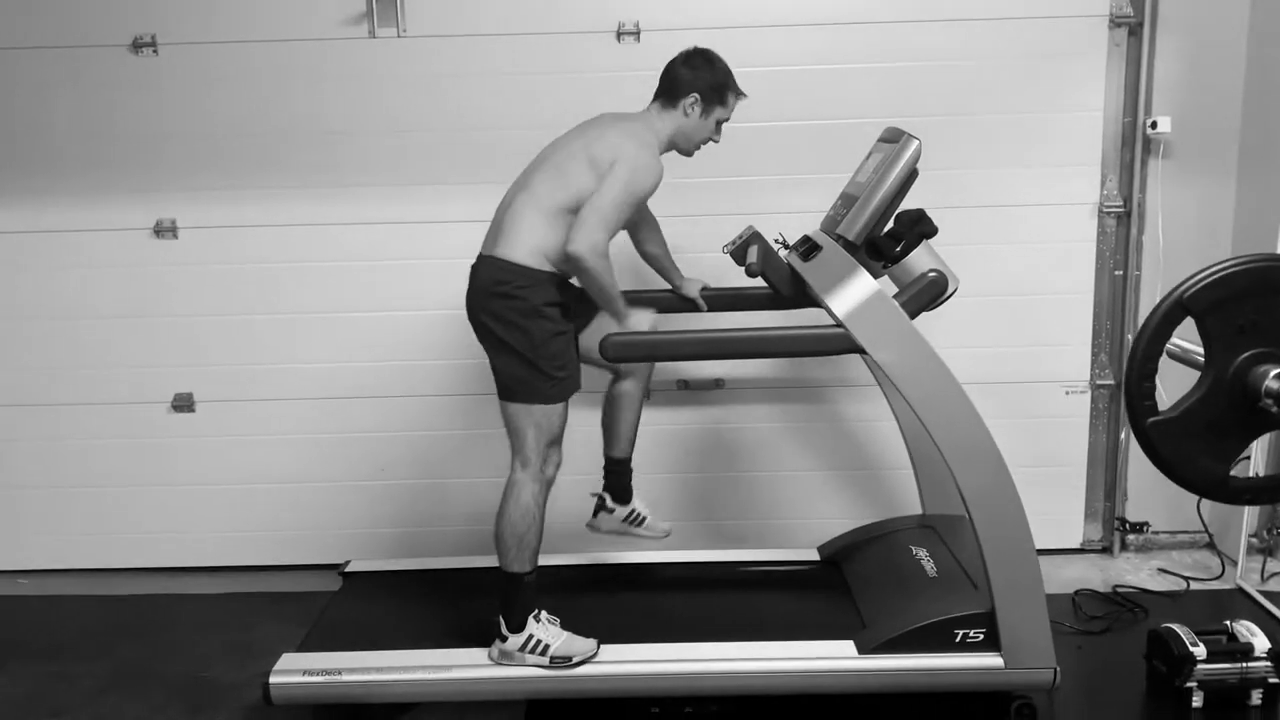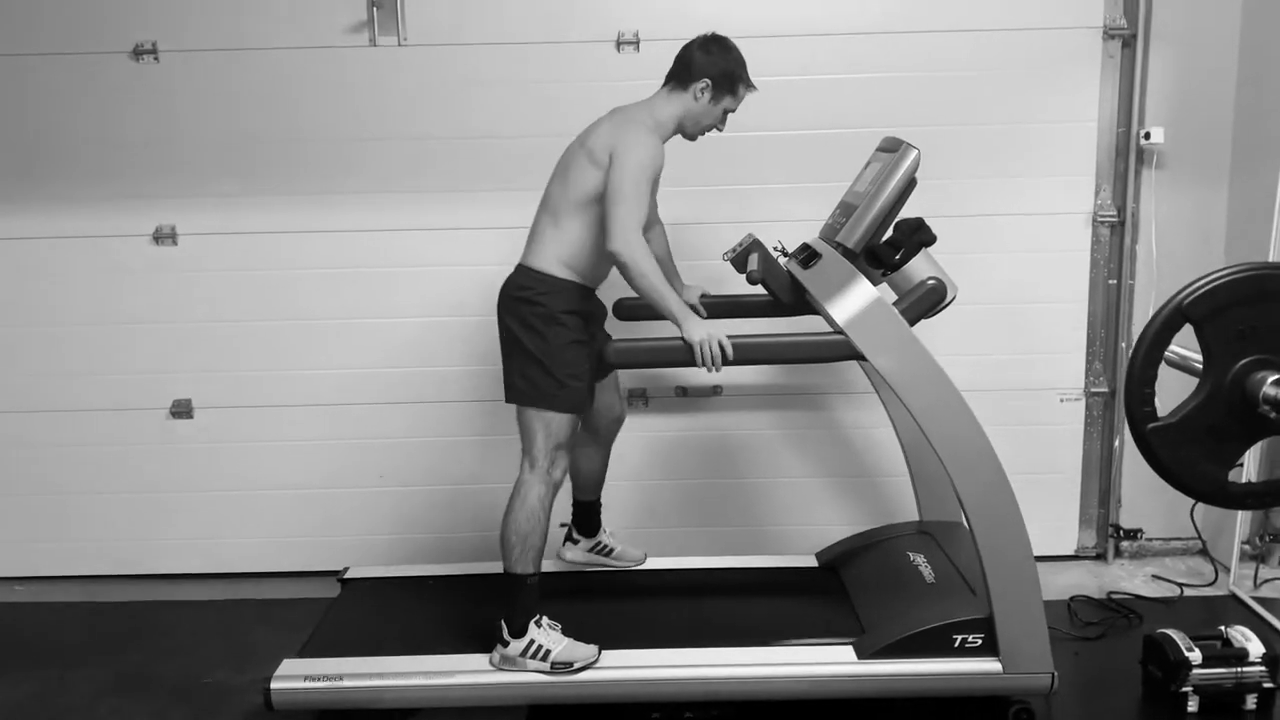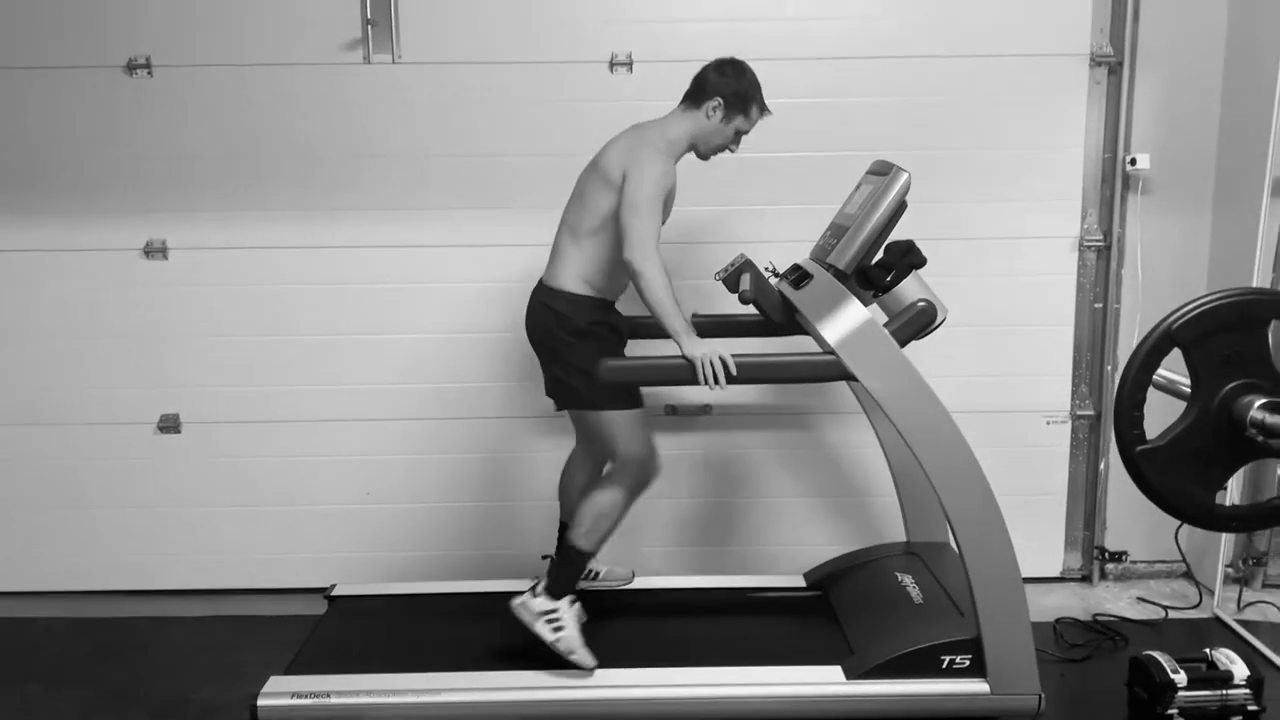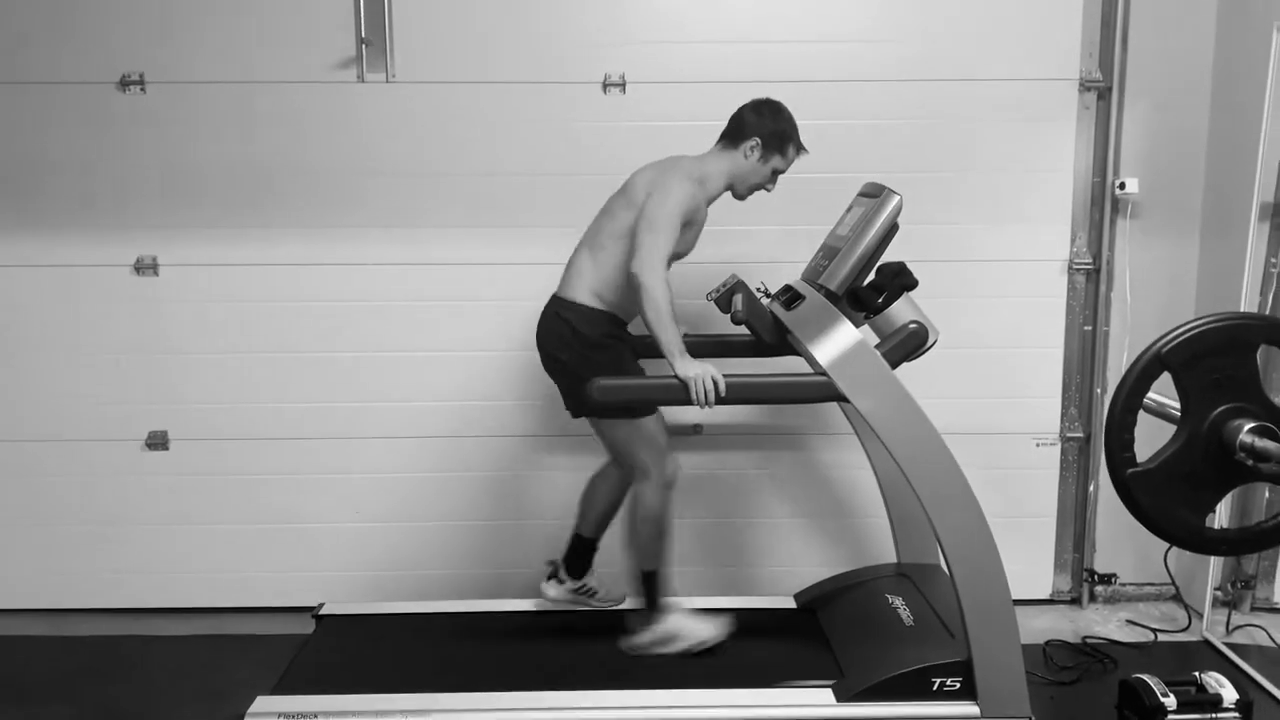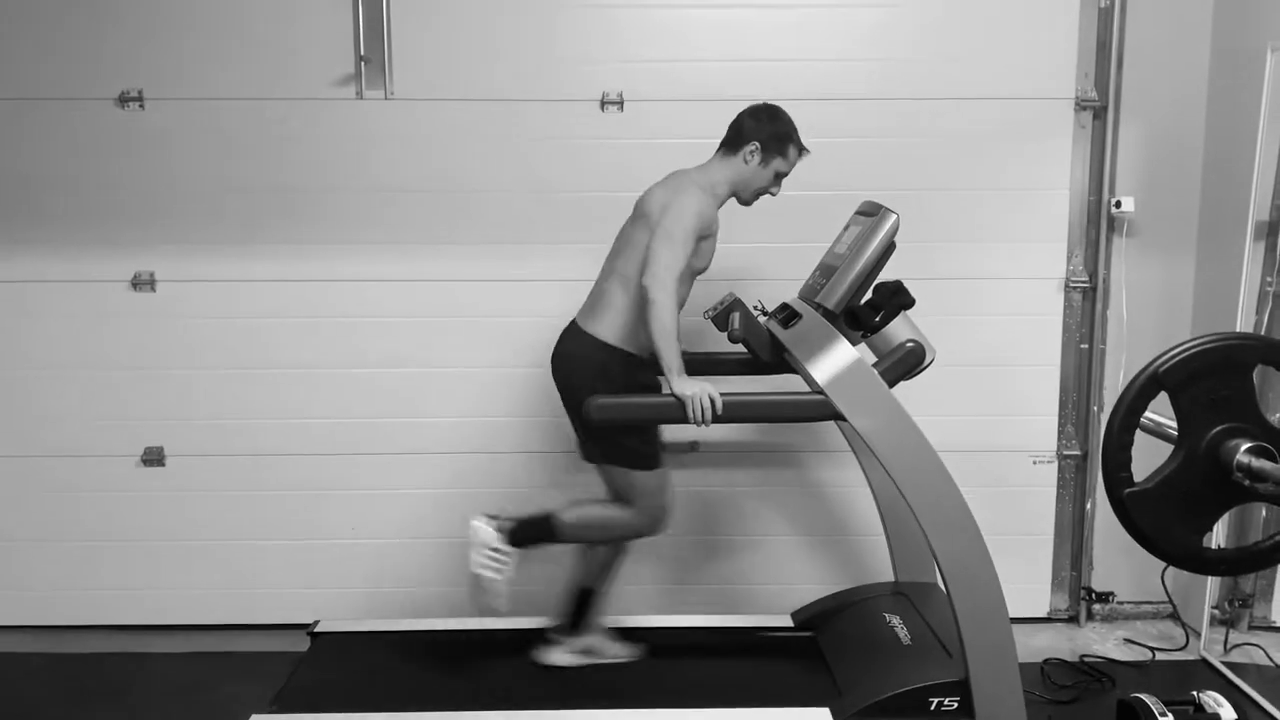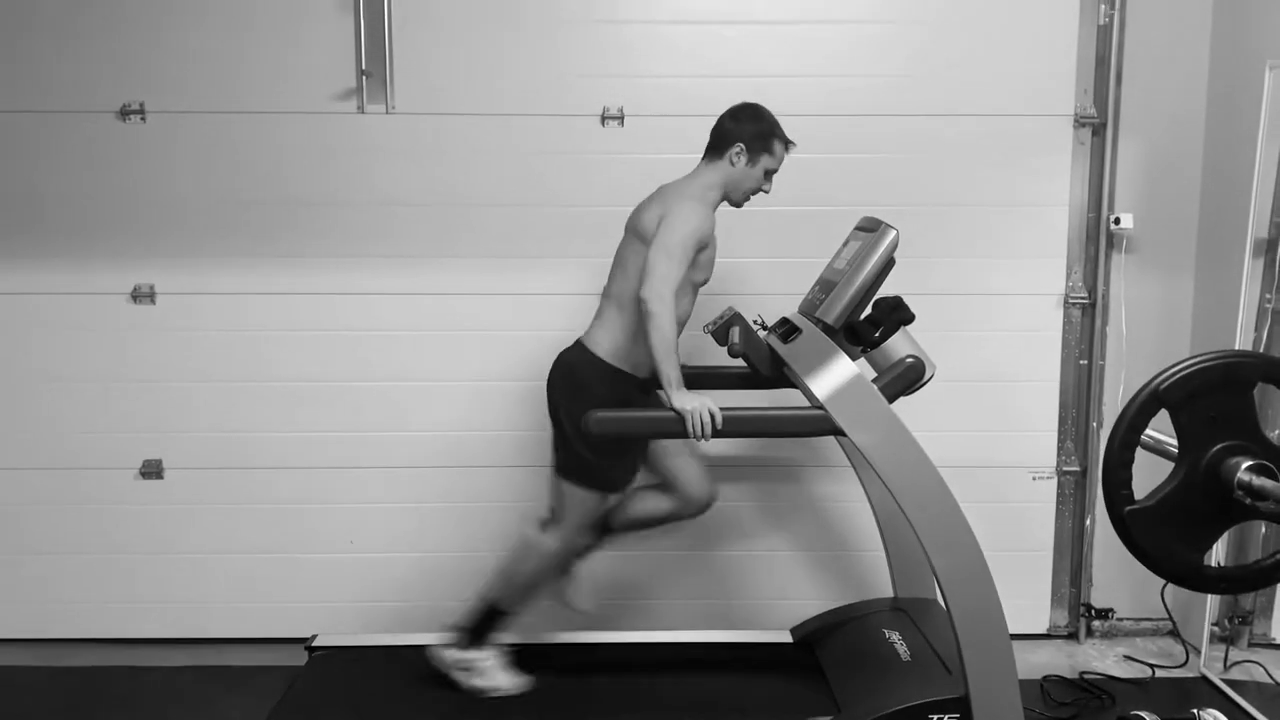
dt=0.3s
person 1, frame 1
left shoulder: (621, 134)
right shoulder: (642, 153)
left elbow: (640, 223)
right elbow: (581, 244)
left wrist: (678, 281)
right wrist: (624, 316)
left hip: (531, 283)
right hip: (517, 291)
left knee: (637, 355)
right knee: (538, 463)
left ankle: (616, 503)
right ankle: (516, 628)
person 1, frame 2
left shoulder: (633, 129)
right shoulder: (640, 139)
left elbow: (647, 225)
right elbow: (624, 243)
left wrist: (679, 289)
right wrist: (685, 321)
left hip: (571, 300)
right hip: (546, 303)
left knee: (605, 419)
right knee: (547, 466)
left ankle: (584, 535)
right ankle: (519, 633)
person 1, frame 3
left shoulder: (651, 146)
right shoulder: (652, 157)
right elbow: (637, 256)
left wrist: (673, 314)
right wrist: (687, 340)
left hip: (578, 312)
right hip: (569, 317)
left knee: (599, 447)
right knee: (634, 464)
left ankle: (569, 568)
right ankle: (550, 599)
person 1, frame 4
left shoulder: (690, 183)
right shoulder: (681, 183)
right elbow: (646, 269)
left wrist: (674, 344)
right wrist: (680, 360)
left hip: (587, 328)
right hip: (580, 329)
left knee: (631, 462)
right knee: (658, 470)
left ankle: (570, 575)
right ankle: (651, 617)
person 1, frame 5
left shoulder: (686, 189)
right shoulder: (693, 200)
right elbow: (656, 286)
left wrist: (668, 368)
right wrist: (678, 378)
left hip: (602, 353)
right hip: (602, 363)
left knee: (629, 506)
right knee: (646, 514)
left ankle: (572, 632)
right ankle: (506, 534)
person 1, frame 6
left shoulder: (678, 203)
right shoulder: (690, 208)
right elbow: (654, 295)
left wrist: (665, 384)
right wrist: (678, 392)
left hip: (617, 380)
right hip: (598, 383)
left knee: (696, 494)
right knee: (567, 530)
left ankle: (571, 543)
right ankle: (470, 644)
